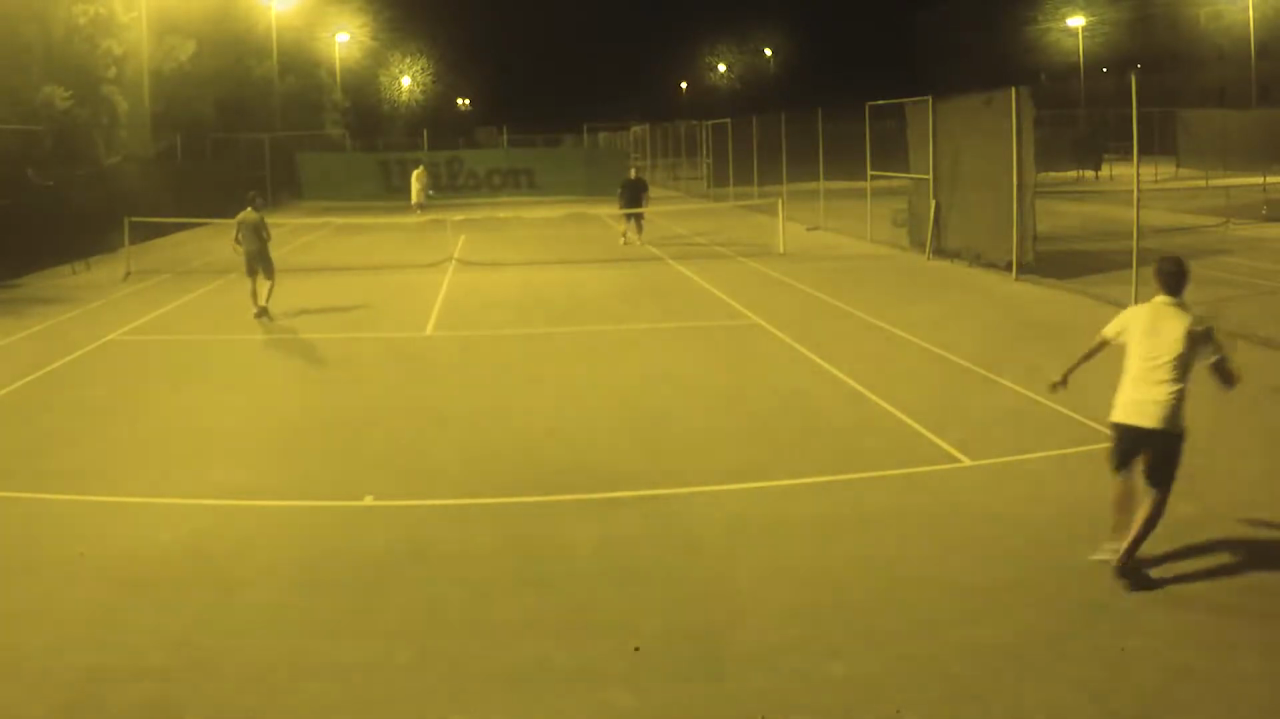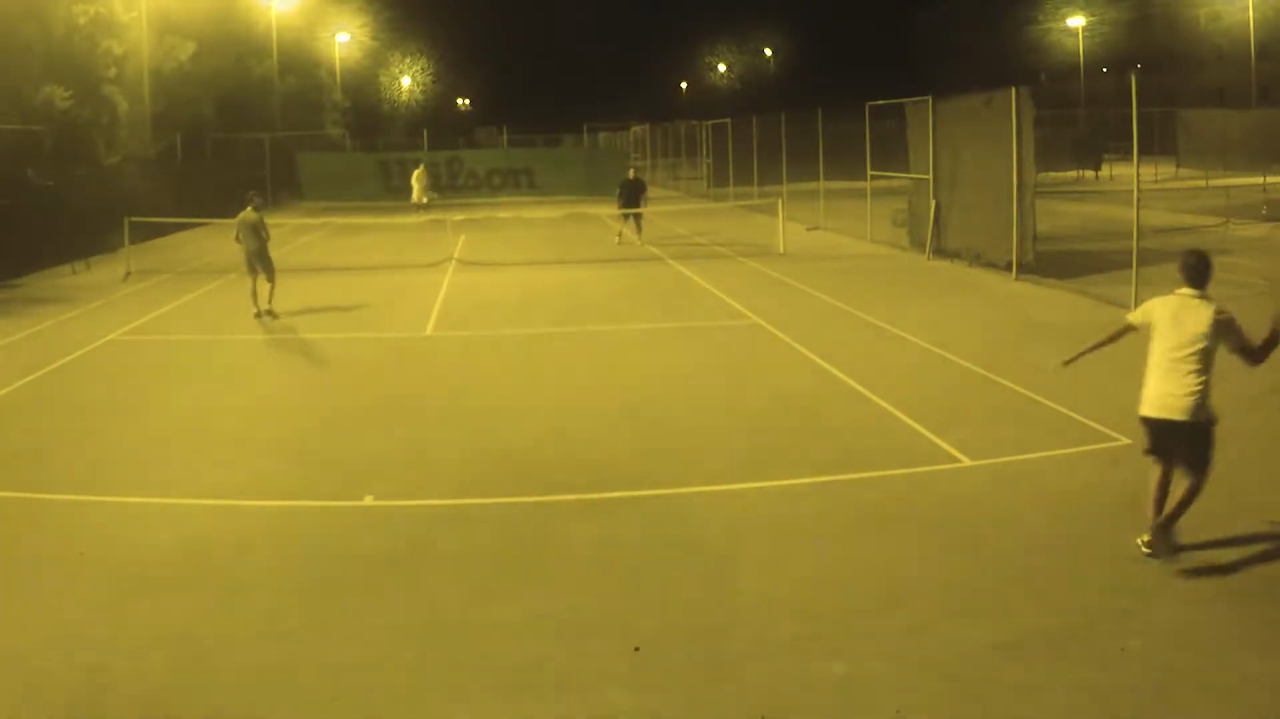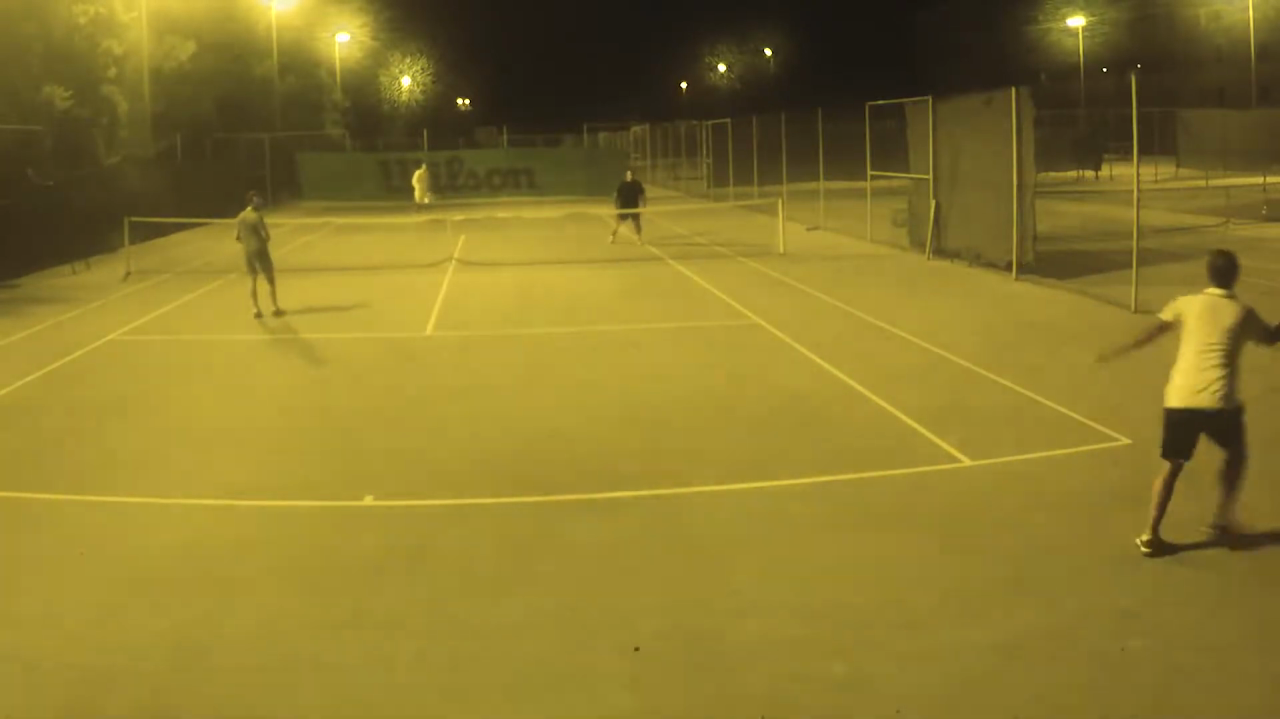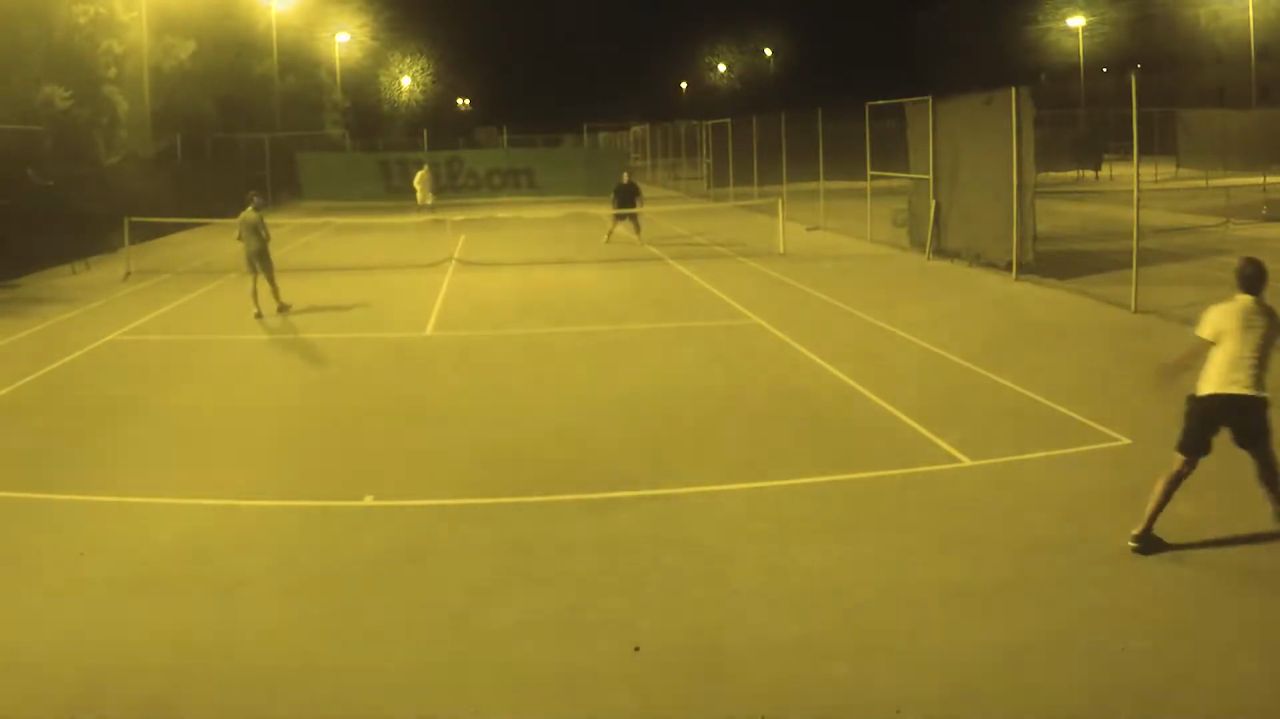
dt=0.1s
person 1, frame 1
left shoulder: (1132, 315)
right shoulder: (1195, 328)
left elbow: (1094, 348)
right elbow: (1227, 381)
left wrist: (1065, 374)
left hip: (1124, 416)
right hip: (1164, 422)
left knee: (1123, 475)
right knee: (1158, 493)
left ankle: (1116, 541)
right ankle: (1125, 552)
person 1, frame 2
left shoulder: (1158, 306)
right shoulder: (1219, 317)
left elbow: (1118, 331)
right elbow: (1255, 357)
left wrist: (1082, 352)
left hip: (1153, 405)
right hip: (1191, 410)
left knee: (1163, 464)
right knee: (1197, 473)
left ankle: (1153, 535)
right ankle: (1164, 526)
person 1, frame 3
left shoulder: (1186, 304)
right shoulder: (1244, 313)
left elbow: (1154, 331)
left wrist: (1118, 351)
left hip: (1179, 400)
right hip: (1218, 403)
left knee: (1171, 466)
right knee: (1235, 454)
left ankle: (1149, 536)
right ankle: (1222, 519)
person 1, frame 4
left shoulder: (1220, 312)
left elbow: (1201, 350)
left wrist: (1173, 369)
left hip: (1209, 396)
right hip: (1249, 398)
left knee: (1183, 466)
left ankle: (1143, 531)
